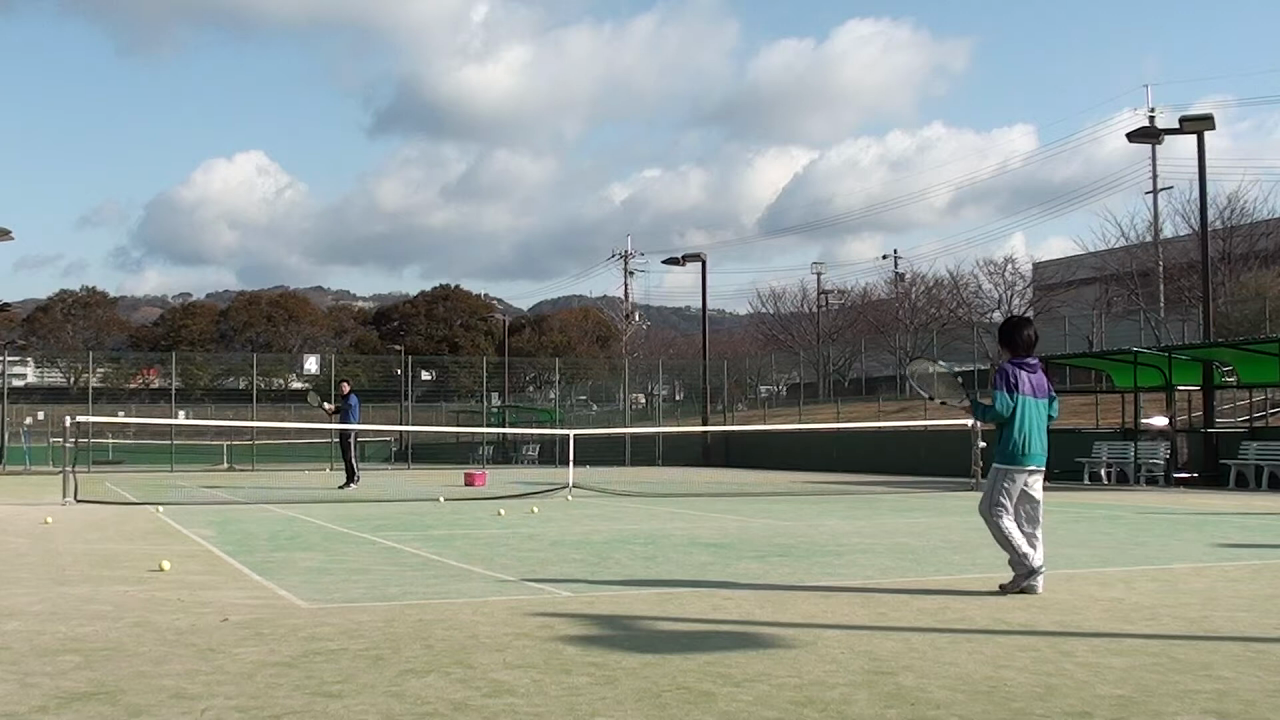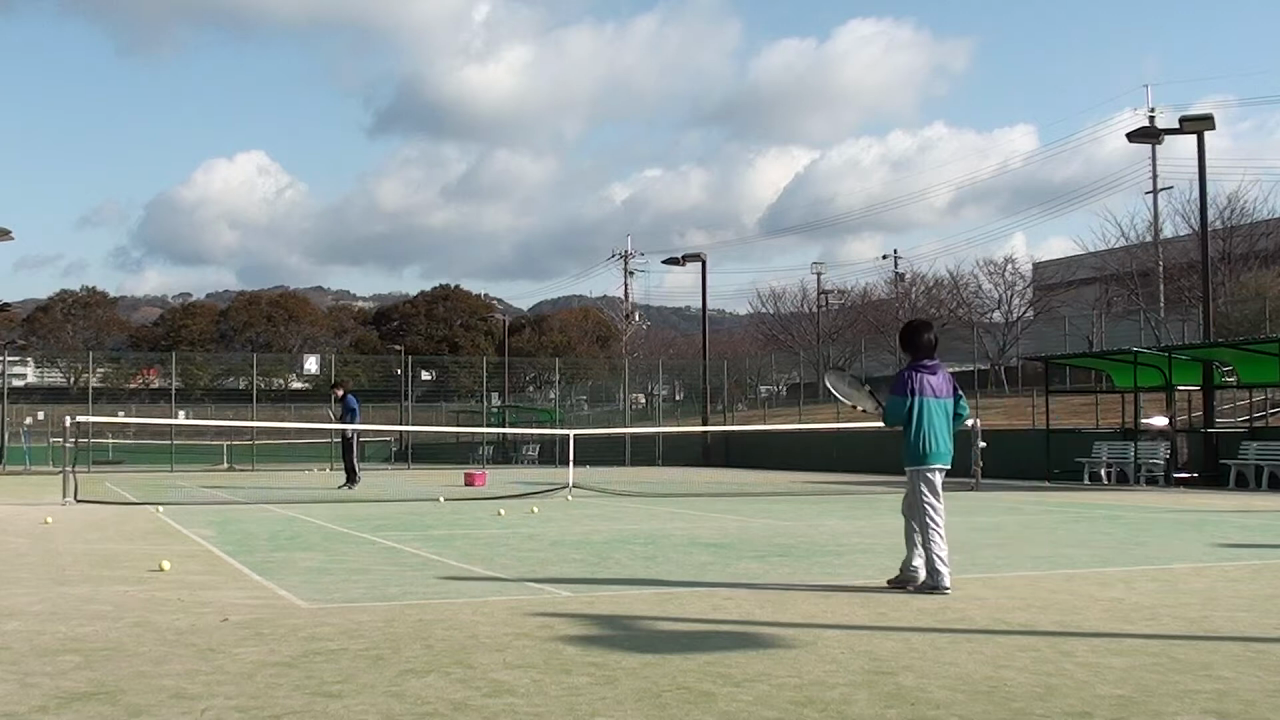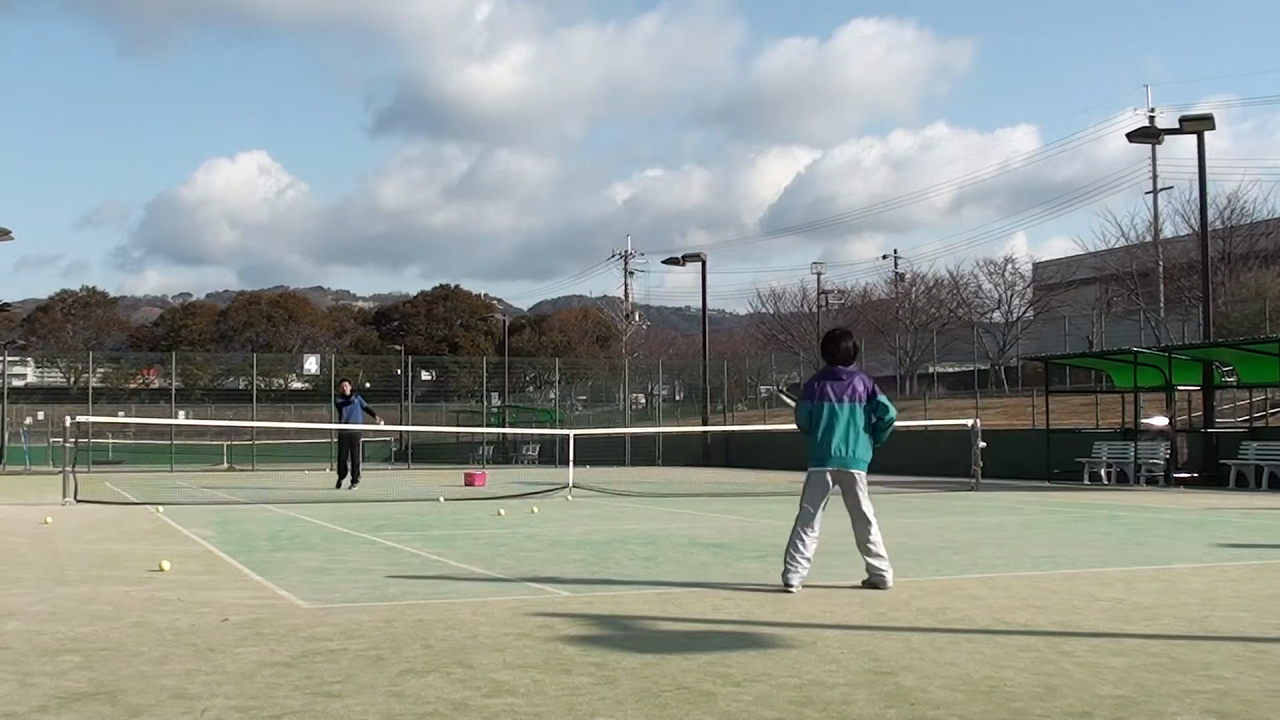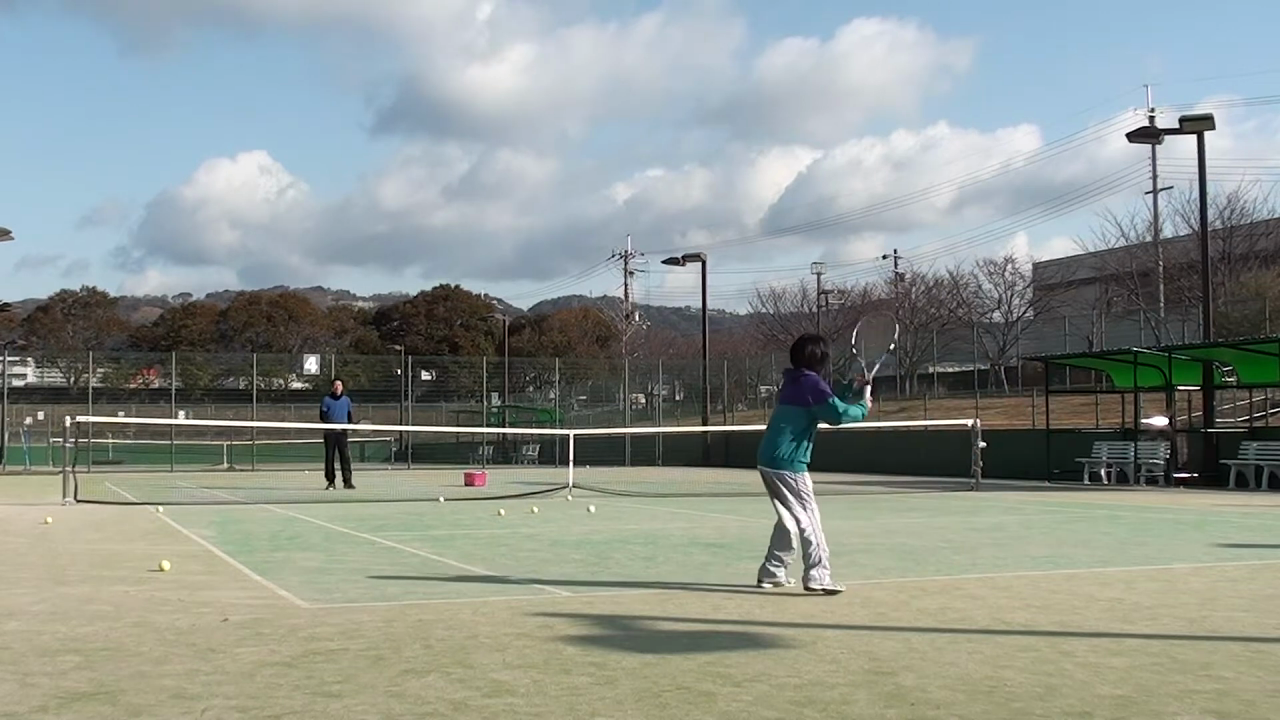
dt=0.7s
person 1, frame 1
left shoulder: (1007, 371)
right shoulder: (1040, 375)
left elbow: (1001, 410)
right elbow: (1052, 411)
left wrist: (977, 409)
left hip: (1011, 456)
right hip: (1037, 456)
left knee: (994, 511)
right knee: (1029, 518)
left ankle: (1027, 561)
right ankle: (1030, 580)
person 1, frame 2
left shoulder: (907, 376)
right shoulder: (945, 376)
left elbow: (895, 416)
right elbow: (962, 411)
left wrist: (885, 416)
left hip: (921, 454)
right hip: (943, 452)
left knee: (928, 517)
right knee: (913, 510)
left ankle: (939, 578)
right ankle: (912, 572)
person 1, frame 3
left shoulder: (815, 384)
right shoulder: (864, 383)
left elbow: (802, 422)
right elbow: (888, 414)
right wrist: (873, 441)
left hip: (821, 460)
right hip: (855, 461)
left knee: (807, 520)
right knee: (864, 519)
left ankle: (793, 575)
right ankle: (881, 574)
person 1, frame 4
left shoulder: (791, 382)
right shoulder: (812, 384)
left elbow: (826, 401)
right elbow: (837, 412)
left wrist: (851, 388)
right wrist: (863, 406)
left hip: (767, 460)
right hip: (788, 463)
left knee: (788, 517)
right knee: (808, 519)
left ankle: (771, 573)
right ankle: (817, 576)
